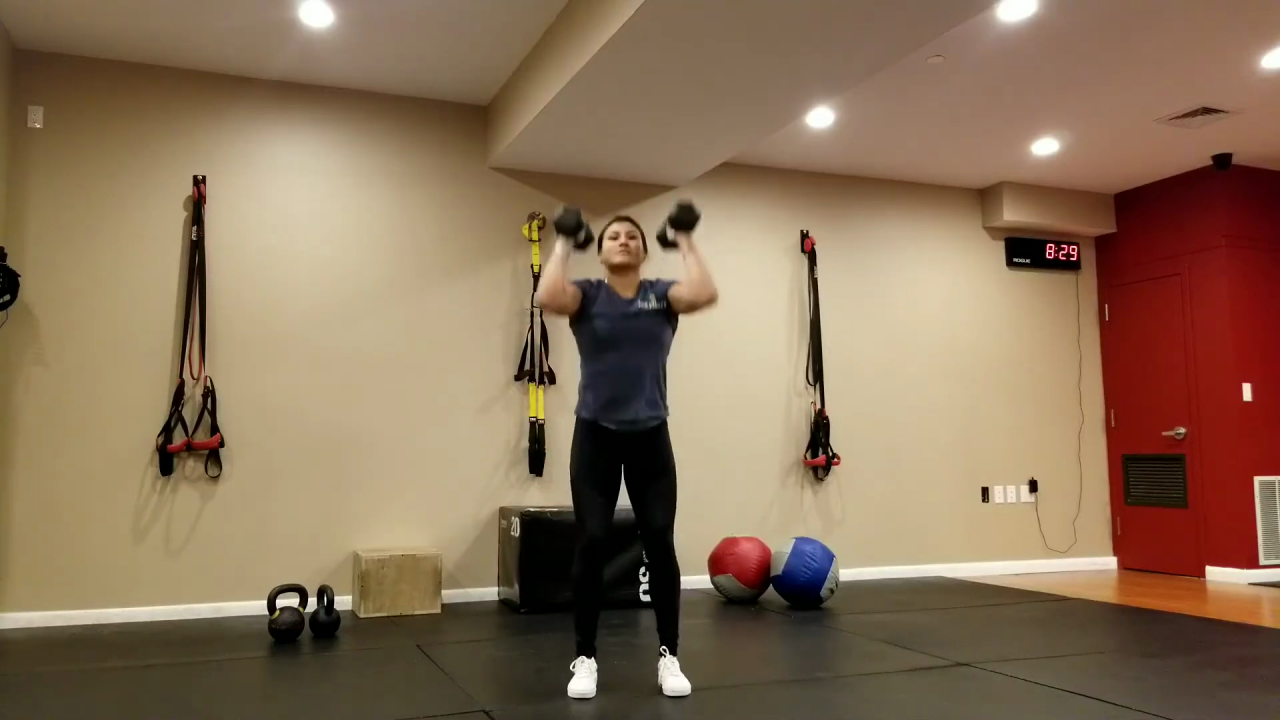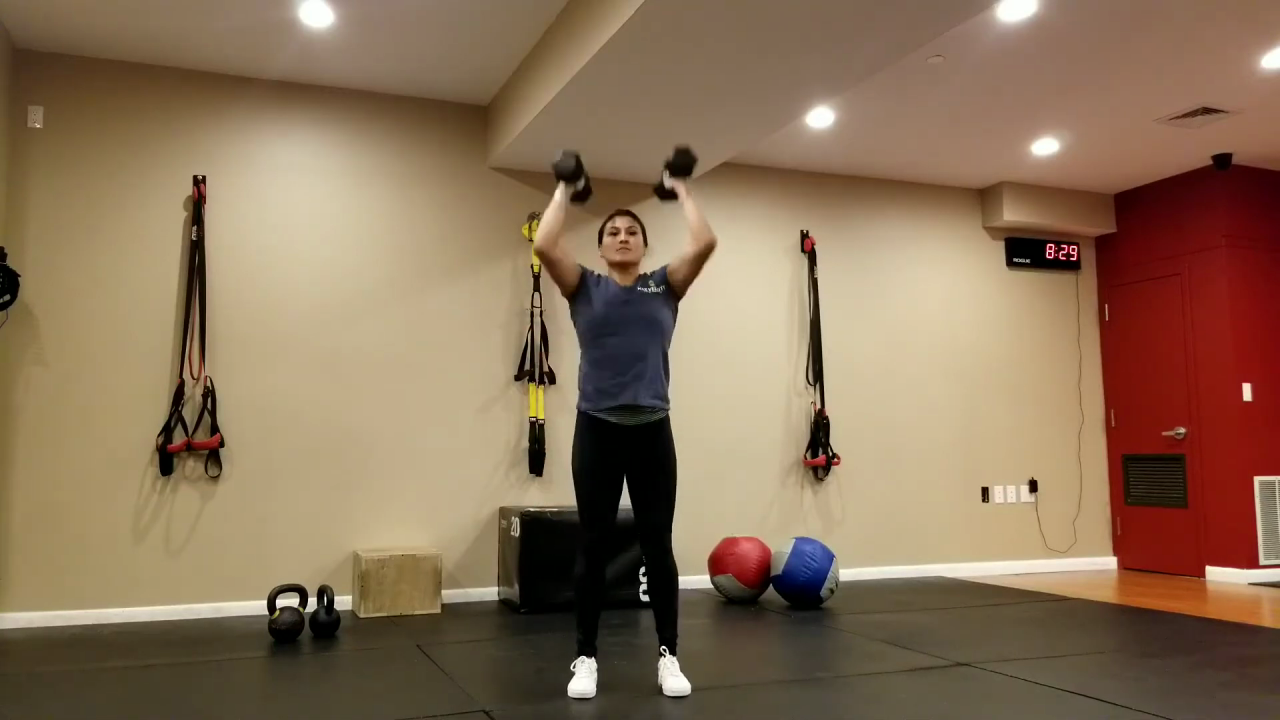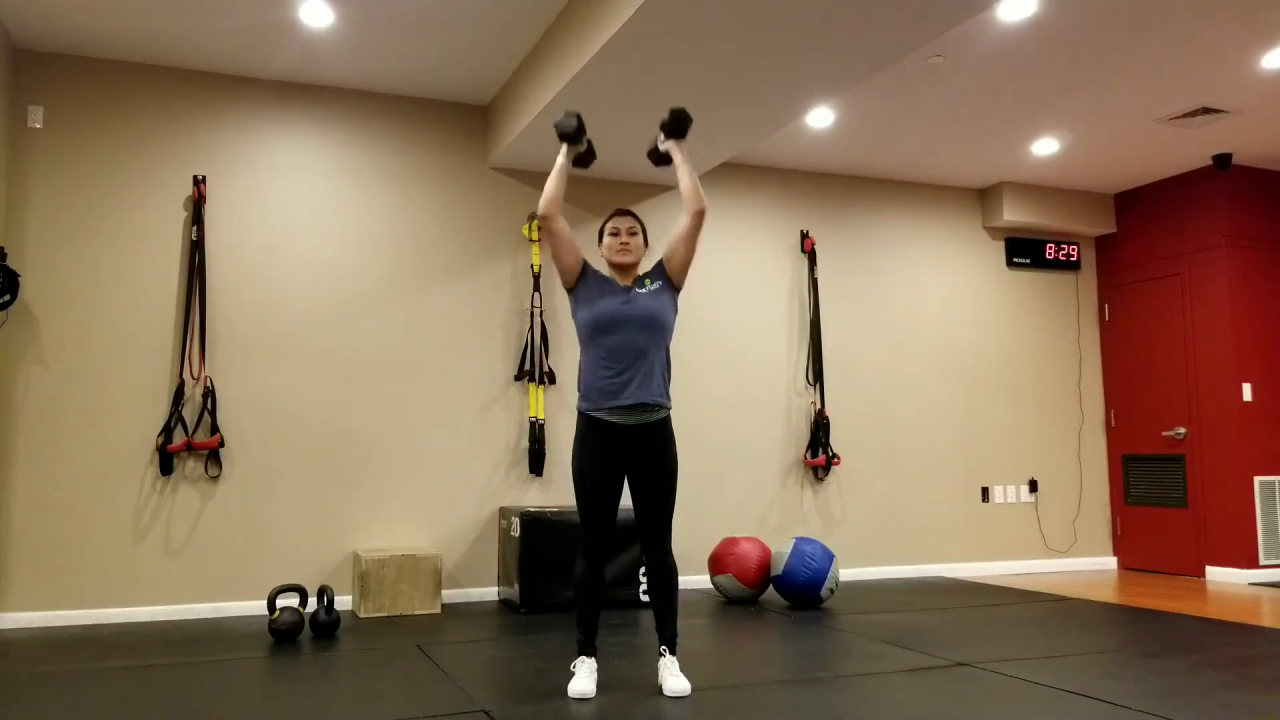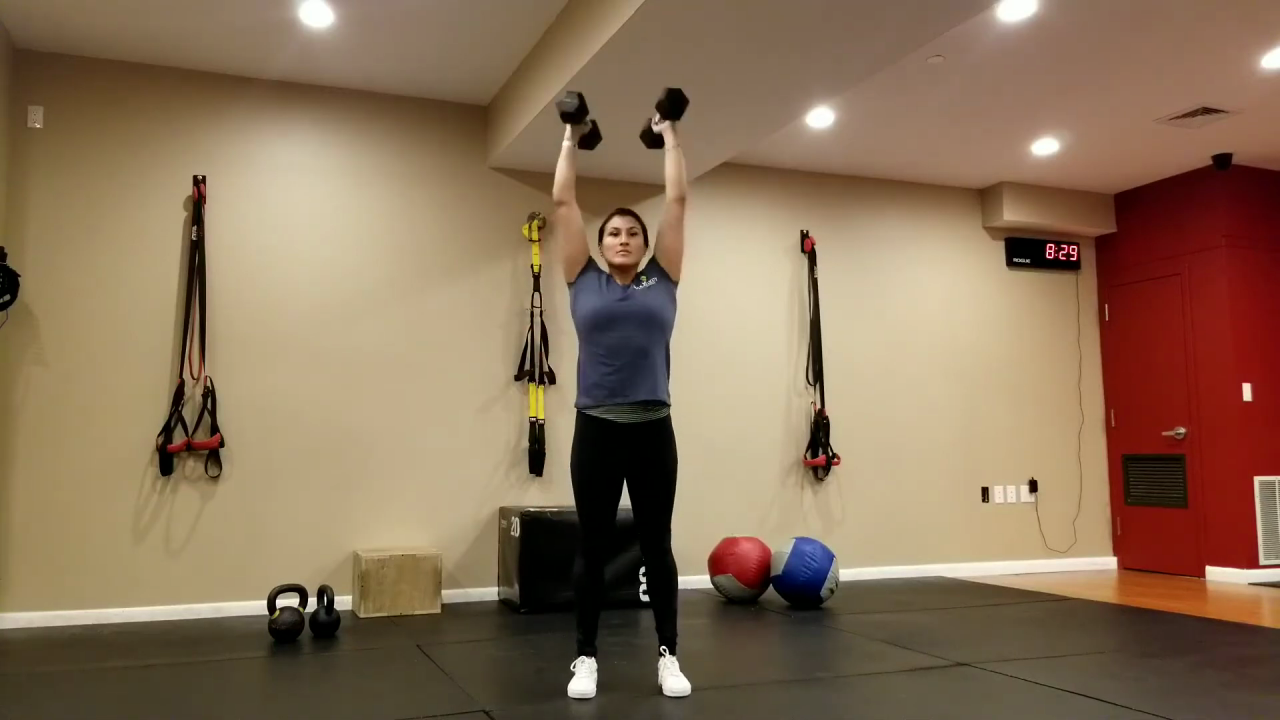
dt=0.1s
person 1, frame 1
left shoulder: (663, 294)
right shoulder: (586, 294)
left elbow: (705, 294)
right elbow: (547, 299)
left wrist: (687, 246)
right wrist: (563, 247)
left hip: (649, 435)
right hip: (595, 435)
left knee: (659, 543)
right knee: (592, 542)
left ankle: (668, 656)
right ankle: (585, 659)
person 1, frame 2
left shoulder: (662, 286)
right shoulder: (586, 287)
left elbow: (705, 244)
right elbow: (545, 246)
left wrist: (683, 193)
right wrist: (564, 193)
left hip: (651, 427)
right hip: (596, 427)
left knee: (658, 543)
right knee: (593, 544)
left ankle: (668, 656)
right ankle: (585, 658)
person 1, frame 3
left shoulder: (663, 283)
right shoulder: (585, 285)
left elbow: (696, 210)
right elbow: (547, 214)
left wrist: (678, 155)
right wrist: (565, 156)
left hip: (653, 429)
right hip: (598, 428)
left knee: (657, 544)
right knee: (593, 546)
left ankle: (668, 656)
right ankle: (585, 658)
person 1, frame 4
left shoulder: (662, 281)
right shoulder: (584, 281)
left elbow: (677, 198)
right elbow: (563, 202)
left wrist: (670, 139)
right wrist: (570, 142)
left hip: (653, 429)
right hip: (597, 429)
left knee: (657, 545)
right knee: (593, 546)
left ankle: (668, 656)
right ankle: (585, 658)
